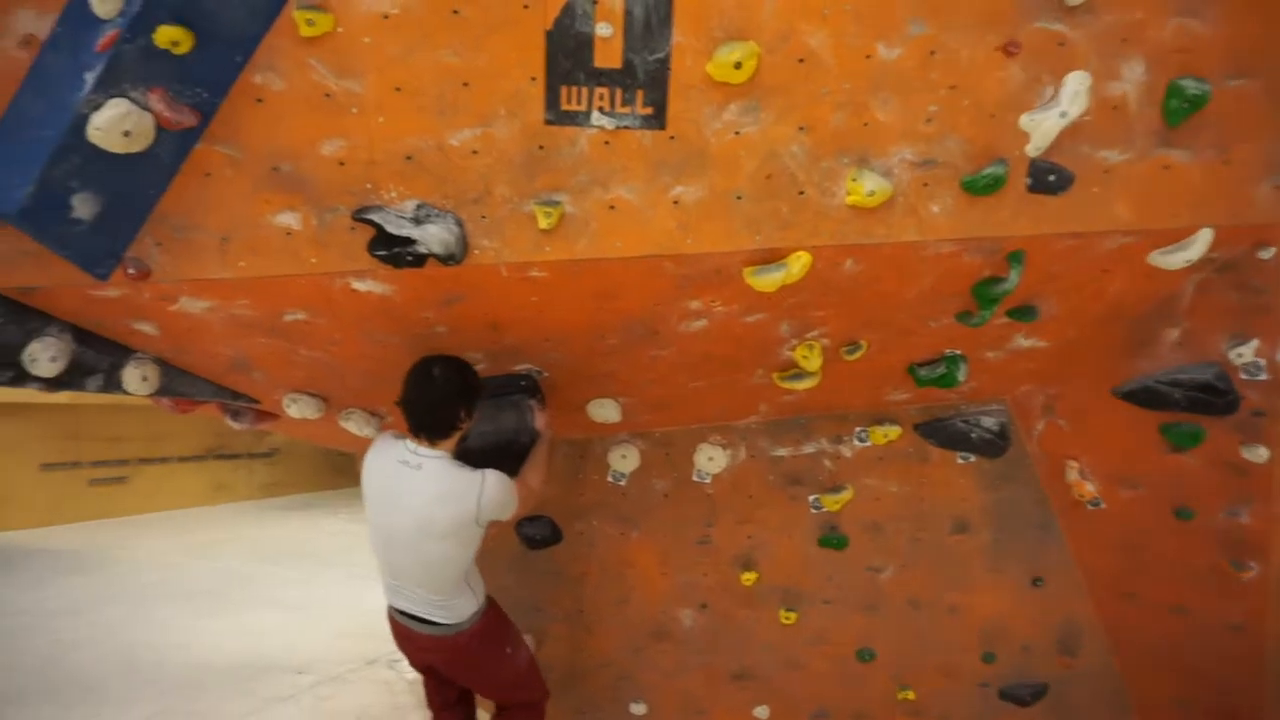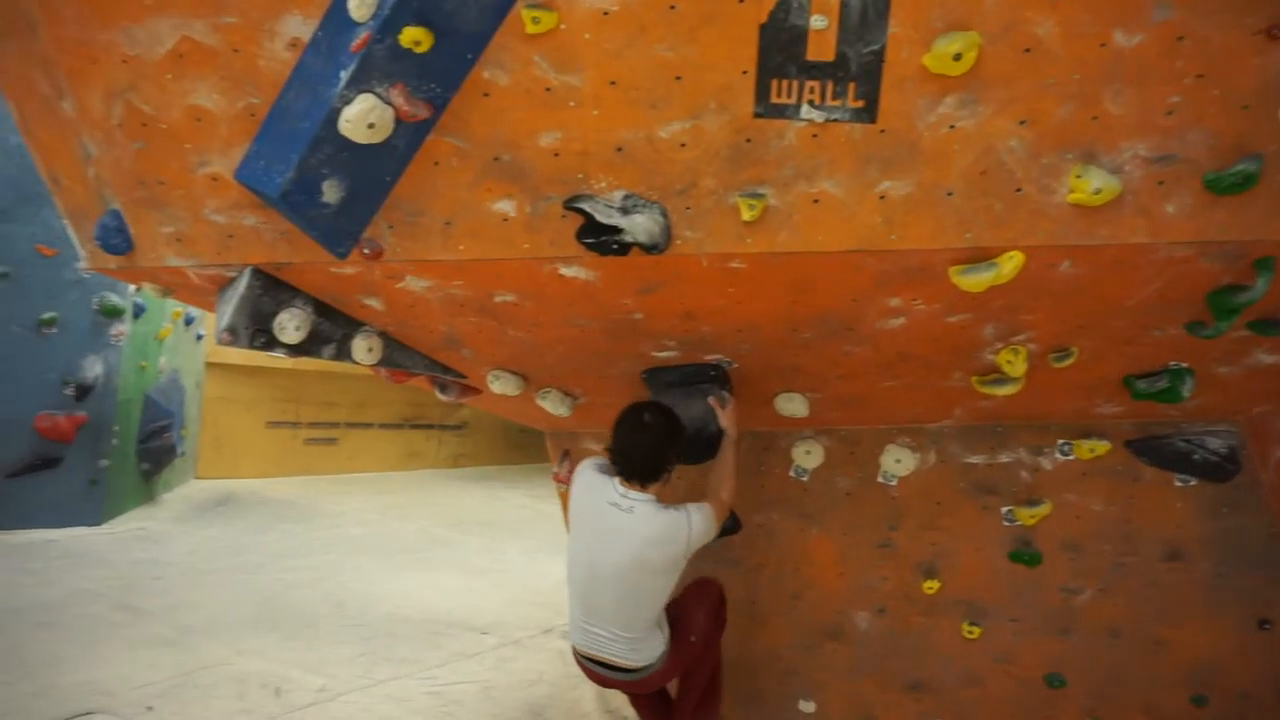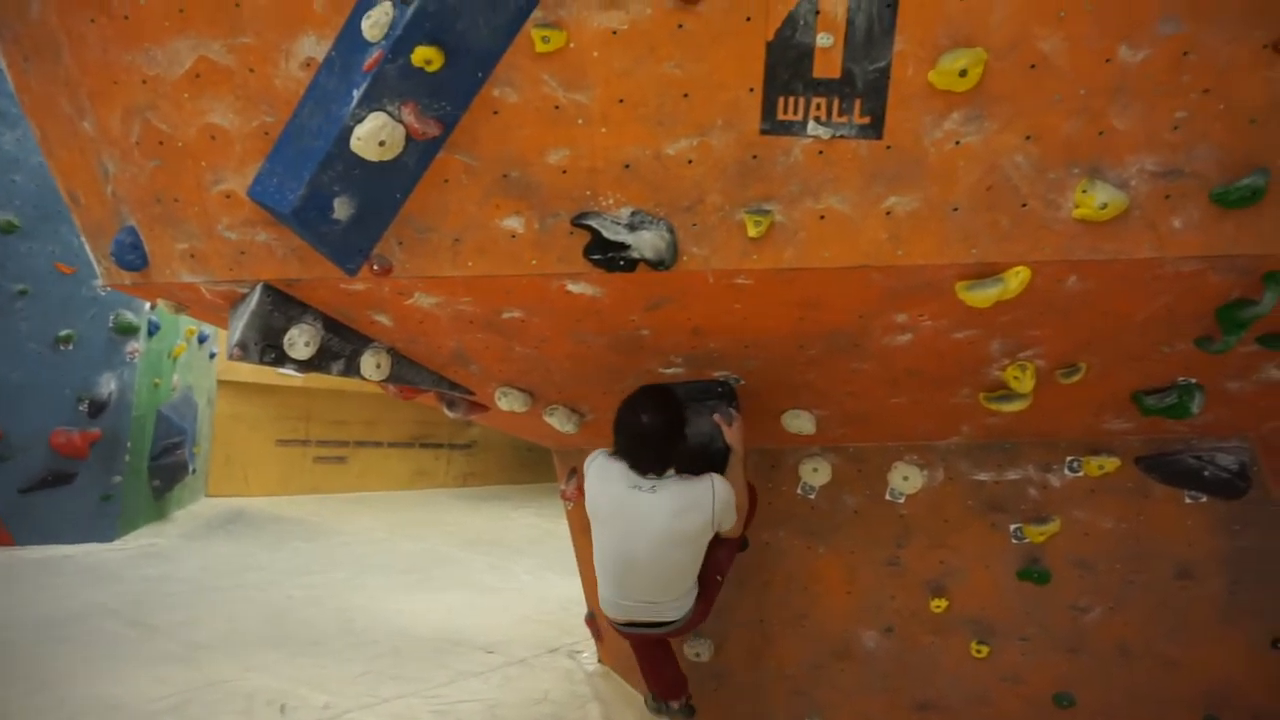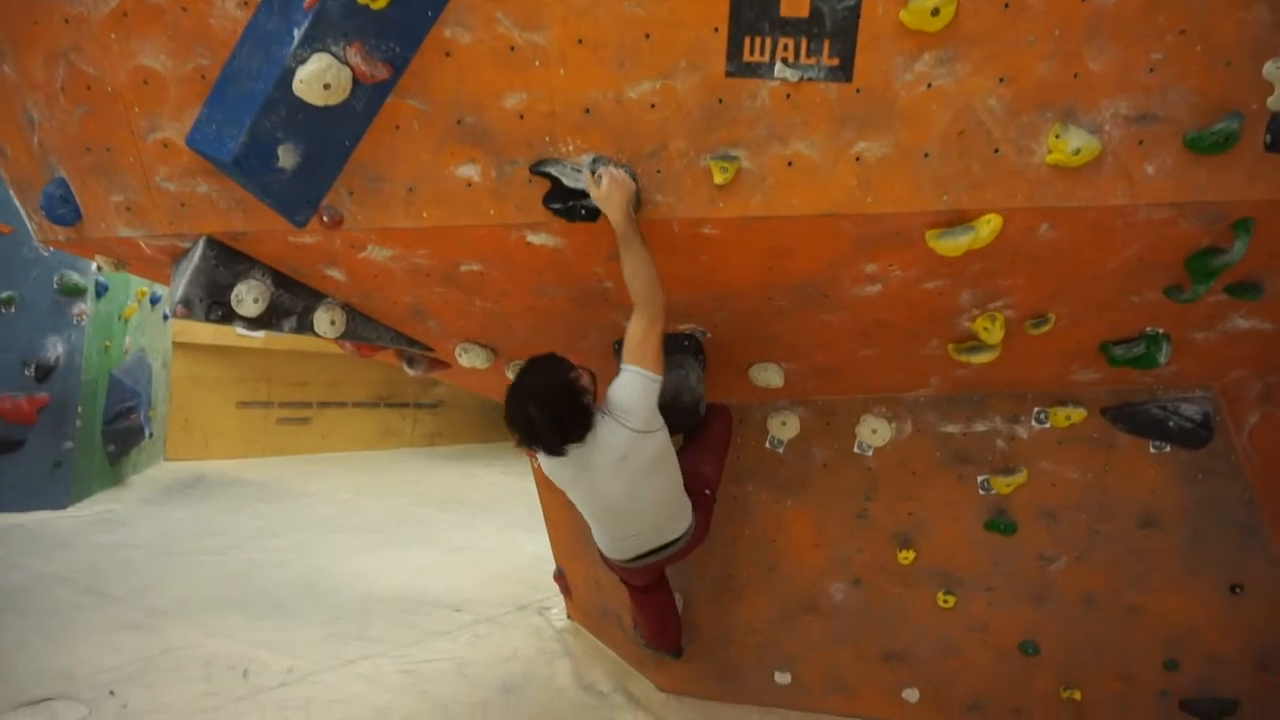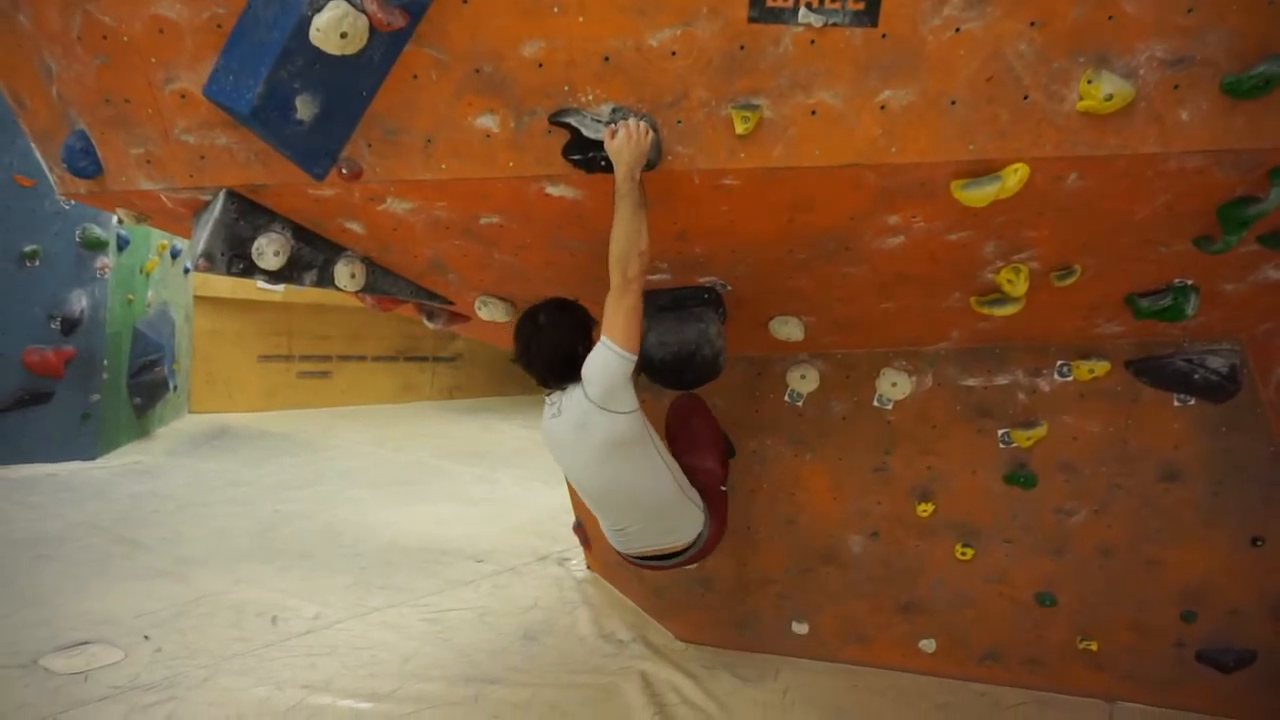
dt=1s
person 1, frame 1
left shoulder: (378, 452)
right shoulder: (481, 487)
right elbow: (526, 496)
right wrist: (543, 435)
left hip: (403, 623)
right hip: (462, 630)
person 1, frame 2
left shoulder: (585, 479)
right shoulder: (682, 526)
left elbow: (625, 455)
right elbow: (720, 502)
right wrist: (729, 435)
left hip: (585, 658)
right hip: (643, 668)
right knee: (709, 595)
person 1, frame 3
left shoulder: (596, 469)
right shoulder: (709, 493)
right elbow: (734, 526)
right wrist: (736, 449)
left hip: (617, 617)
right hip: (679, 618)
right knee: (748, 494)
person 1, frame 4
left shoulder: (547, 453)
right shoulder: (629, 413)
right elbow: (649, 308)
right wrist: (621, 215)
left hip: (623, 558)
right hip: (684, 533)
left knee: (644, 583)
right knee: (717, 415)
left ankle: (662, 640)
person 1, frame 5
left shoulder: (552, 417)
right shoulder: (598, 388)
right elbow: (628, 277)
right wrist: (627, 170)
left hip: (636, 551)
right hip: (697, 534)
right knee: (687, 407)
right ankle: (714, 458)
